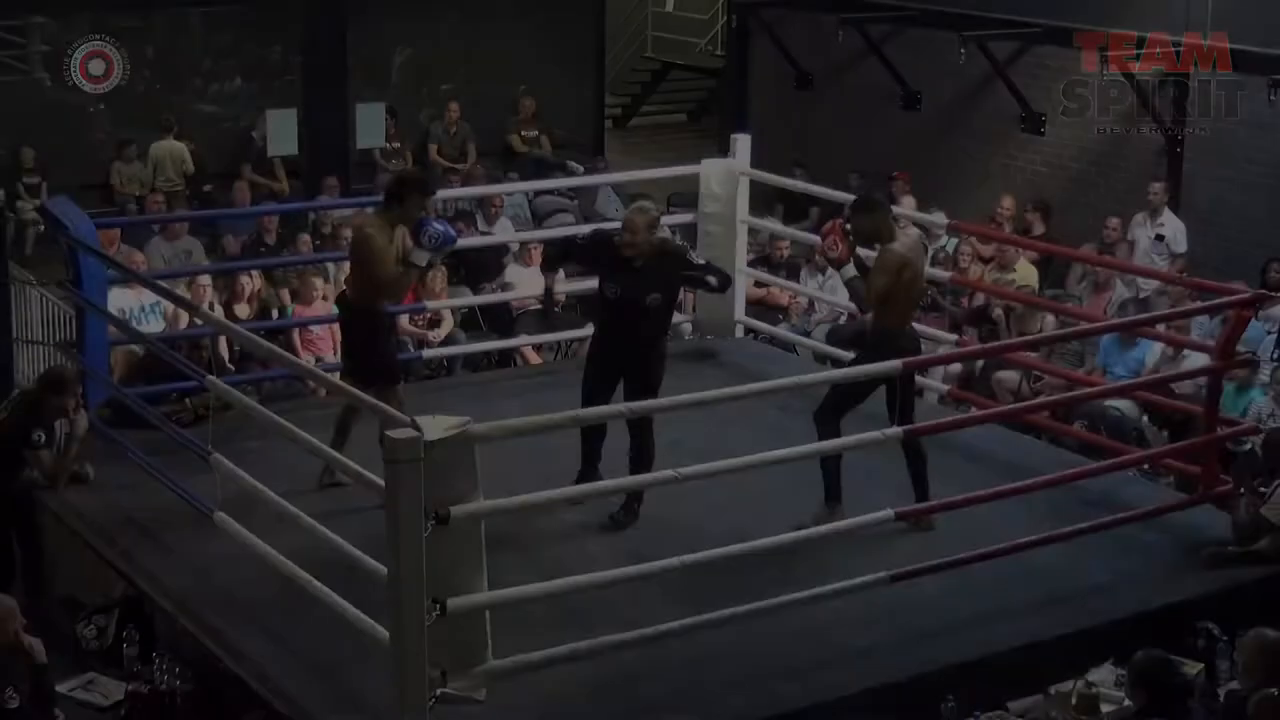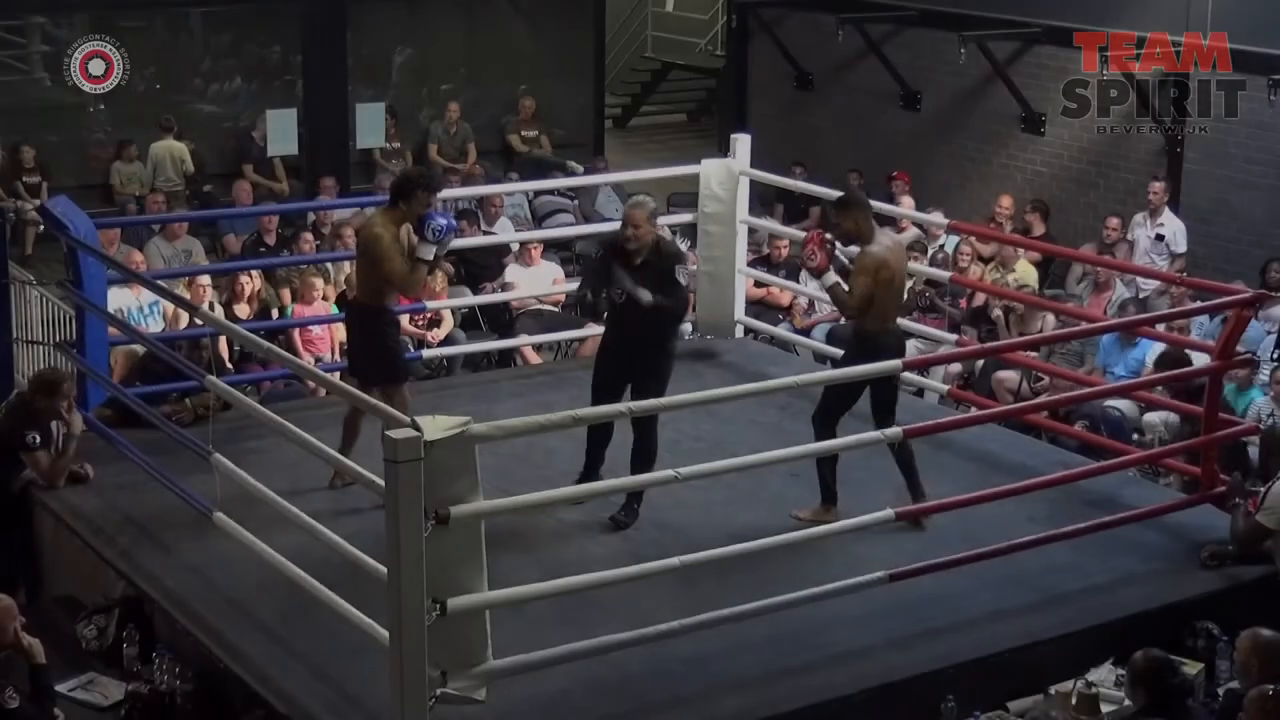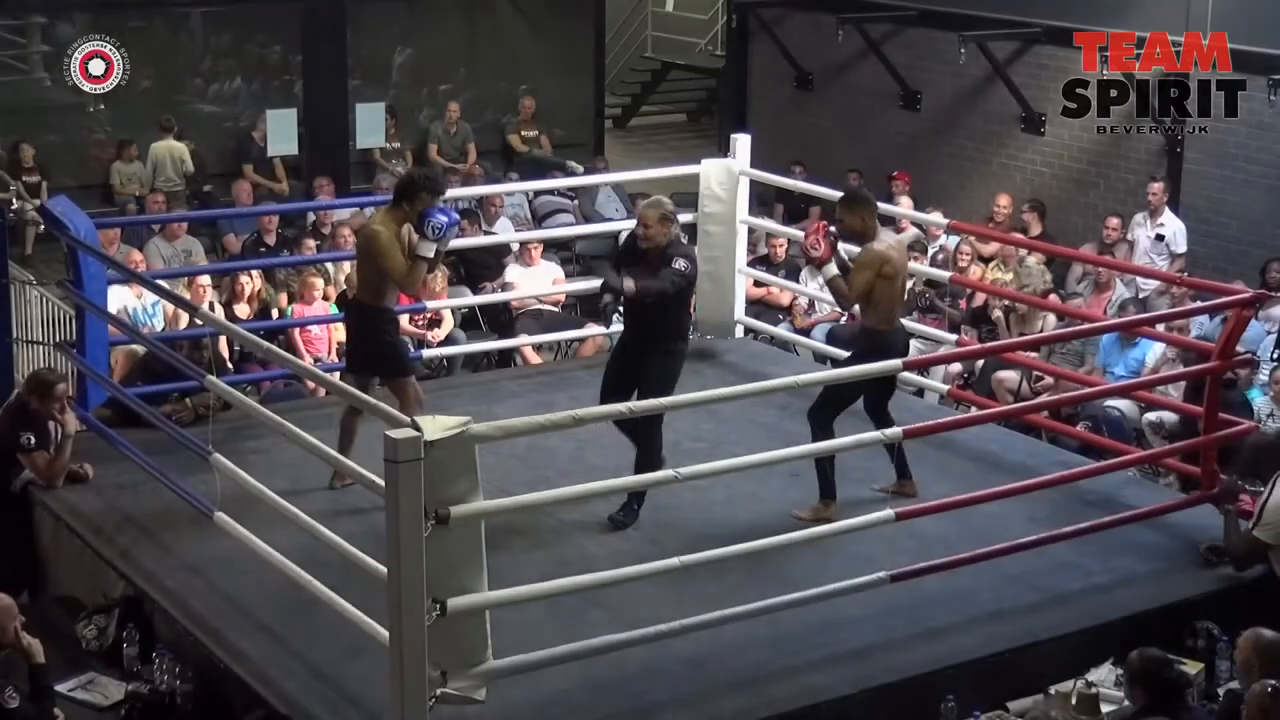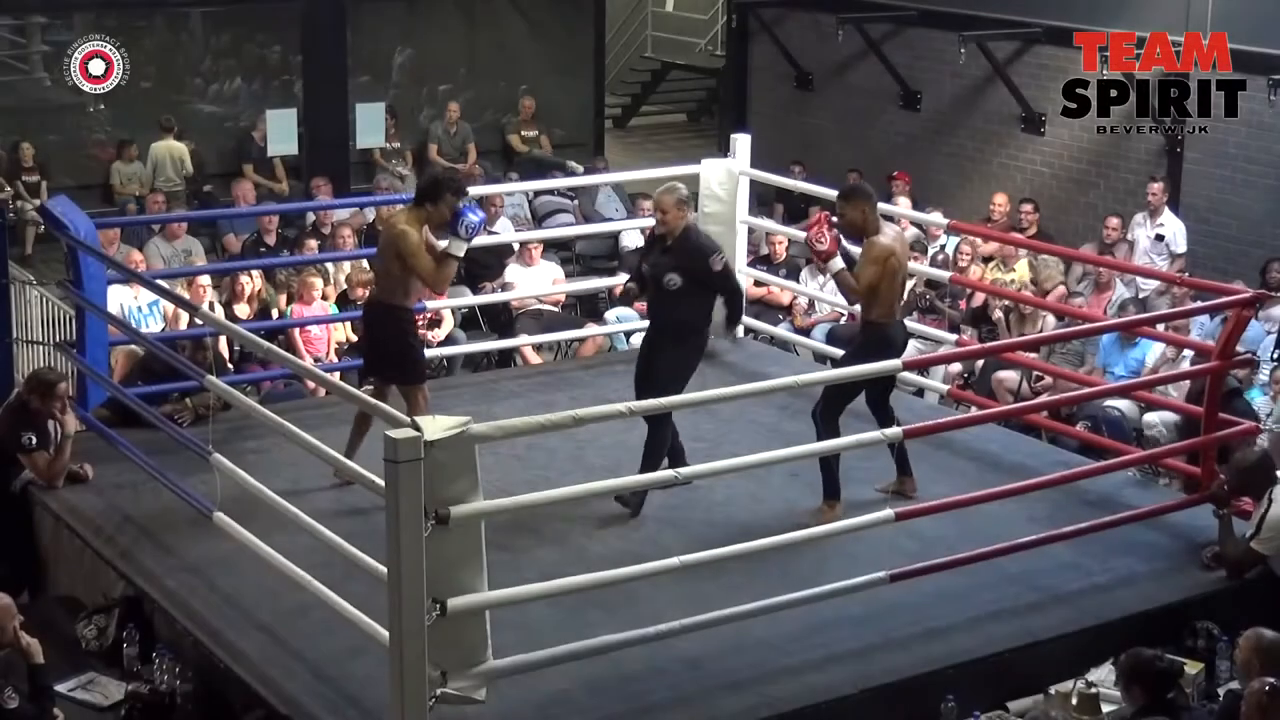
dt=0.3s
person 1, frame 1
left shoulder: (893, 255)
right shoulder: (911, 244)
left elbow: (868, 302)
left wrist: (843, 264)
right wrist: (854, 256)
left hip: (884, 346)
right hip: (905, 341)
left knee: (827, 415)
right knee: (904, 427)
left ankle: (833, 506)
person 1, frame 2
left shoulder: (871, 256)
right shoulder: (892, 244)
left elbow: (850, 308)
left wrist: (824, 272)
right wrist: (833, 255)
left hip: (869, 345)
right hip: (891, 339)
left knee: (824, 420)
right knee: (886, 420)
left ankle: (828, 507)
right ankle: (918, 499)
person 1, frame 3
left shoulder: (873, 253)
right shoulder: (892, 243)
left elbow: (847, 300)
left wrist: (825, 262)
right wrist: (835, 251)
left hip: (876, 345)
right hip: (894, 339)
left knee: (820, 415)
right knee: (878, 410)
left ankle: (827, 503)
right ankle: (905, 480)
person 1, frame 4
left shoulder: (878, 245)
right shoulder: (892, 233)
left elbow: (855, 295)
right elbow: (863, 276)
left wrist: (830, 258)
right wrist: (834, 241)
left hip: (876, 336)
right hip: (893, 331)
left knee: (825, 412)
right knee: (879, 404)
left ankle: (832, 504)
right ankle: (905, 479)
person 2, frame 1
left shoulder: (672, 257)
right shoulder: (604, 246)
left elbow: (721, 279)
right elbow: (558, 252)
left wrist: (709, 281)
right wrist: (550, 283)
left hip: (647, 351)
right hip: (605, 345)
left knee: (639, 423)
right knee: (592, 411)
left ankle: (634, 501)
right ankle: (589, 472)
person 2, frame 2
left shoulder: (671, 257)
right shoulder: (612, 247)
left elbow: (678, 307)
right elbow: (589, 283)
left wrist: (636, 292)
right wrist: (593, 296)
left hip: (654, 348)
right hip: (616, 341)
left knee: (643, 422)
right knee: (600, 411)
left ankle: (634, 501)
right ankle: (590, 473)
person 2, frame 3
left shoulder: (681, 258)
right shoulder: (634, 243)
left elbow: (664, 287)
right elbow: (614, 270)
left wrist: (625, 286)
right wrist: (610, 299)
left hip: (666, 347)
right hip: (633, 337)
left knee: (648, 419)
right knee: (611, 402)
left ankle: (634, 502)
right ankle: (650, 457)
person 2, frame 4
left shoulder: (702, 248)
right shoulder: (656, 237)
left elbow: (733, 292)
right elbow: (644, 272)
left wrist: (731, 328)
right wrist: (632, 287)
left hip: (686, 339)
right hip: (656, 332)
left knee: (658, 407)
right knee: (645, 400)
left ankle: (641, 486)
right ankle: (678, 465)
person 3, frame 1
left shoulder: (398, 229)
right shoulder: (371, 234)
left elbow: (408, 272)
right elbow: (396, 291)
left wrist: (426, 252)
right wrist: (421, 253)
left hip: (369, 316)
right hip: (366, 319)
right knee: (391, 402)
left ankle: (330, 469)
person 3, frame 2
left shoulder: (402, 226)
right shoulder: (378, 233)
left elbow: (423, 270)
right elbow: (409, 288)
left wrist: (437, 247)
right wrist: (427, 246)
left hip: (371, 314)
right hip: (372, 318)
left knee: (364, 395)
right knee: (398, 402)
left ankle: (341, 471)
person 3, frame 3
left shoulder: (404, 226)
right shoulder: (379, 232)
left elbow: (423, 267)
right elbow: (410, 285)
left wrist: (438, 243)
right wrist: (428, 243)
left hip: (366, 314)
right hip: (373, 318)
left knee: (359, 395)
right knee: (412, 399)
left ankle: (340, 472)
person 3, frame 4
left shoulder: (416, 224)
right shoulder: (405, 232)
left elbow: (437, 264)
right elbow: (438, 284)
left wrist: (457, 242)
right wrist: (459, 242)
left hip: (380, 312)
right hip: (393, 318)
left knee: (379, 392)
right knee: (418, 402)
left ankle: (346, 463)
person 4, frame 1
left shoulder: (38, 403)
right shoulder: (29, 422)
left elbow: (52, 459)
right elbow: (55, 479)
left wrist: (74, 468)
right wrist: (77, 435)
left knee: (33, 553)
left ankle: (35, 607)
person 4, frame 2
left shoulder: (42, 409)
right shoulder: (23, 424)
left elbow: (50, 459)
right elbow: (53, 479)
left wrist: (73, 468)
right wrist: (73, 434)
left knee: (28, 557)
person 4, frame 3
left shoulder: (44, 412)
right shoulder: (19, 425)
left elbow: (50, 457)
right elbow: (53, 479)
left wrist: (72, 468)
right wrist: (68, 433)
left knee: (25, 559)
person 4, frame 4
left shoulder: (43, 411)
right shoulder: (19, 425)
left elbow: (49, 457)
right elbow: (53, 479)
left wrist: (72, 468)
right wrist: (68, 433)
left knee: (27, 561)
